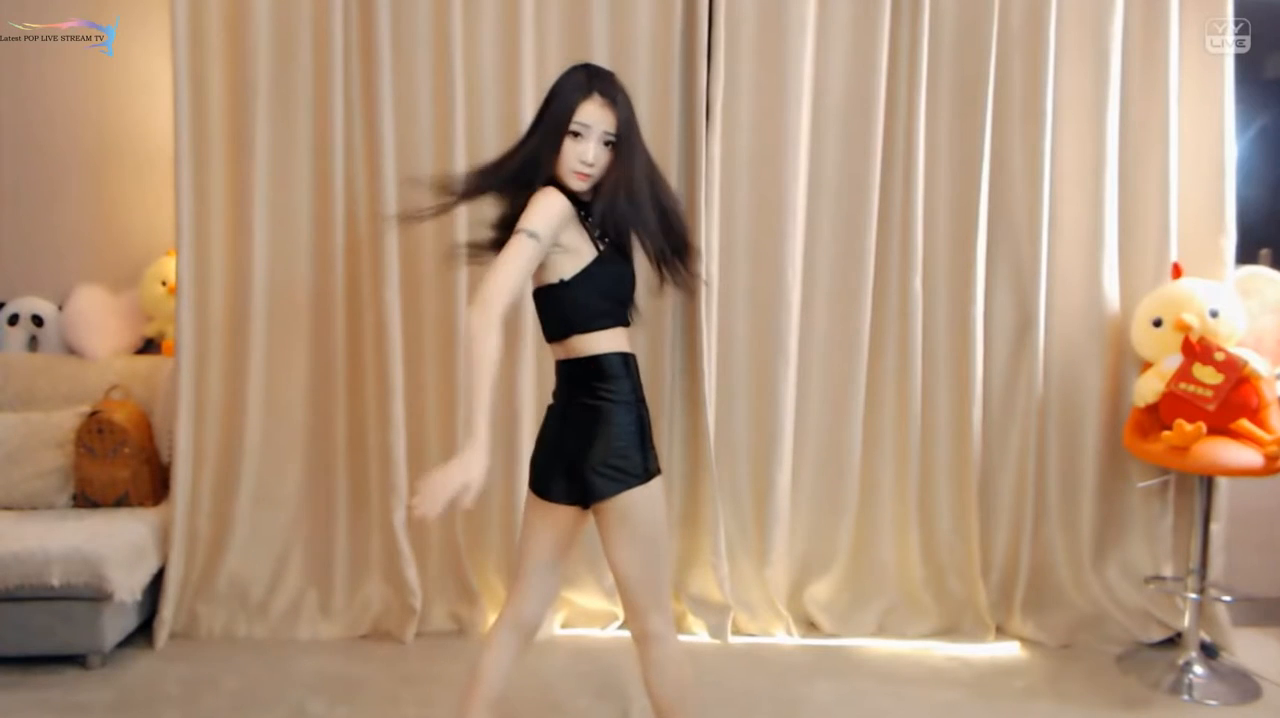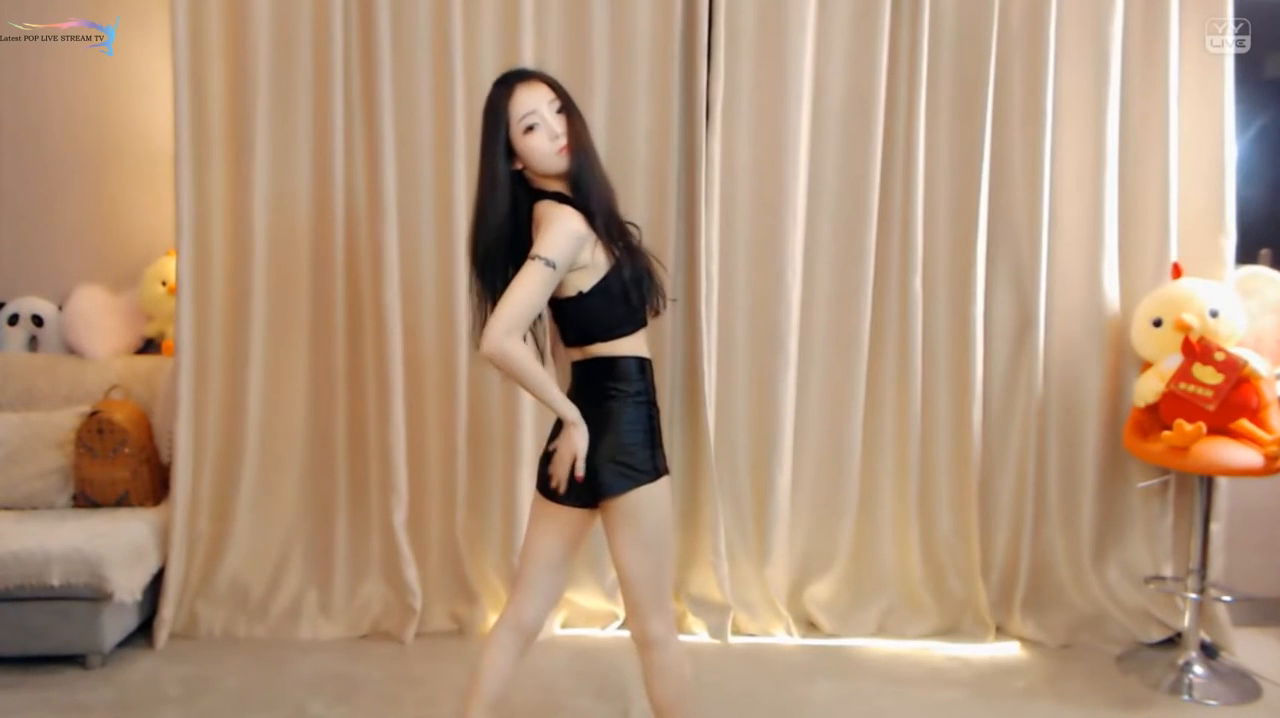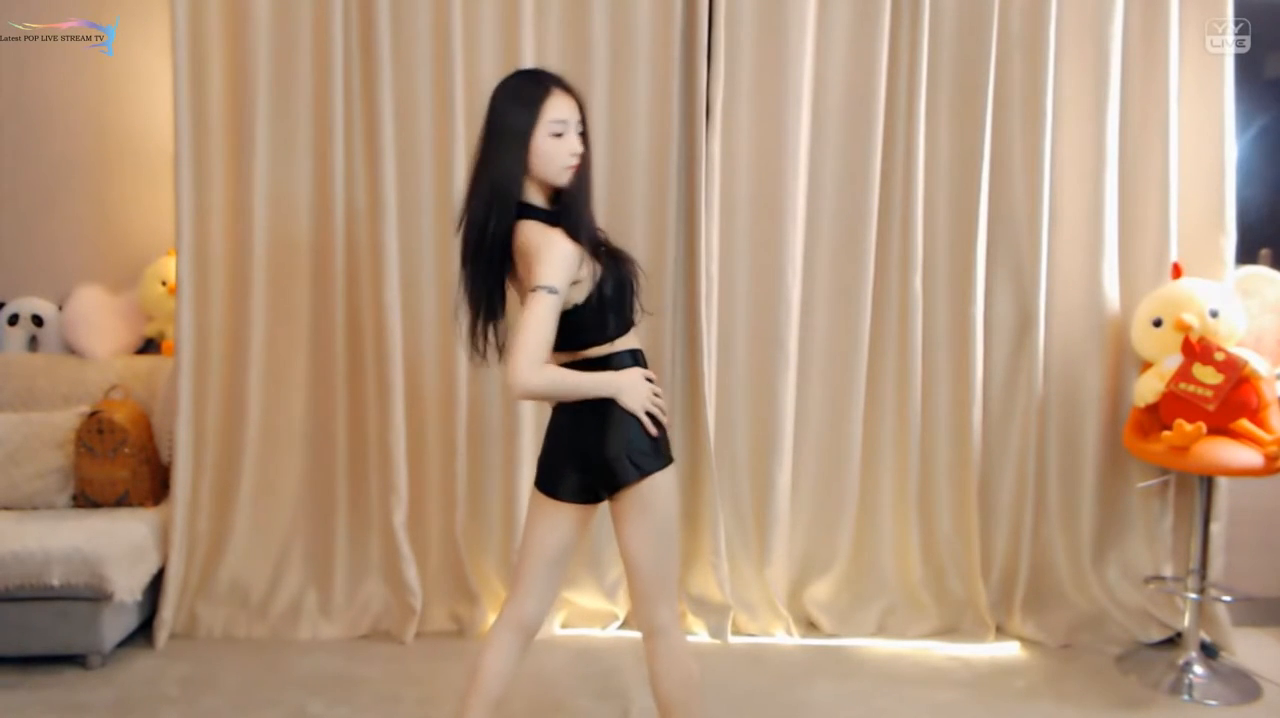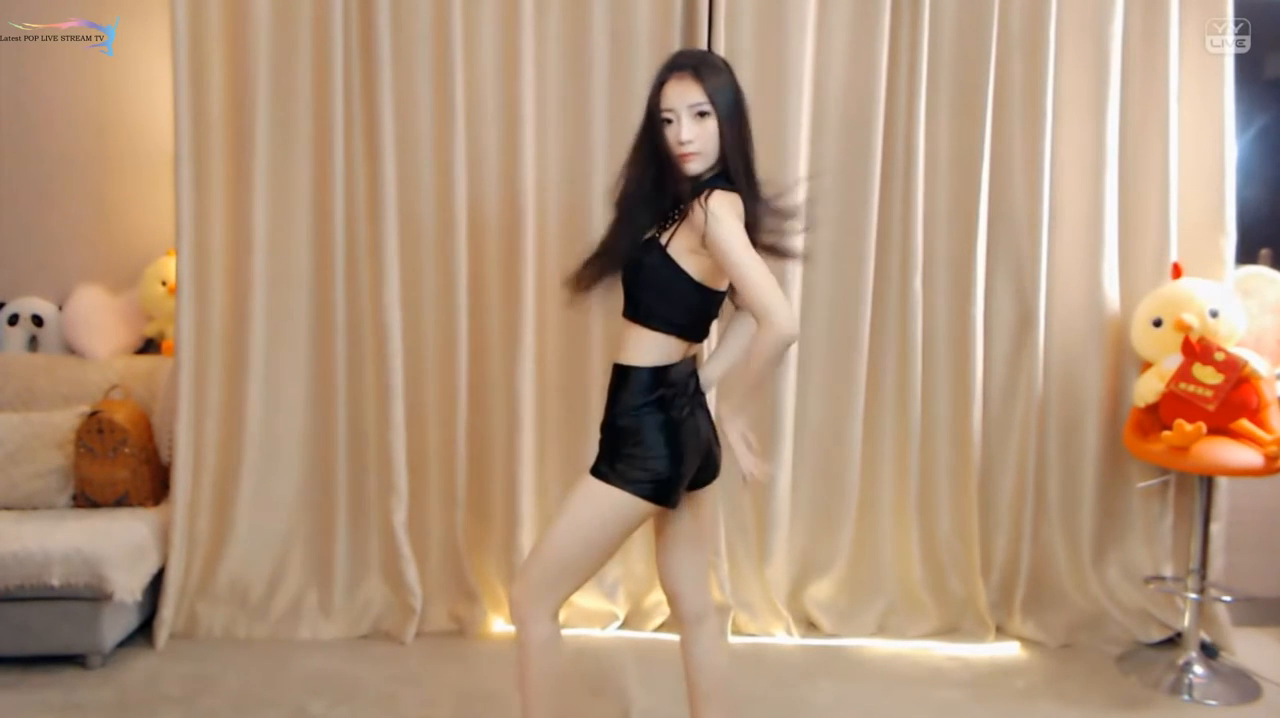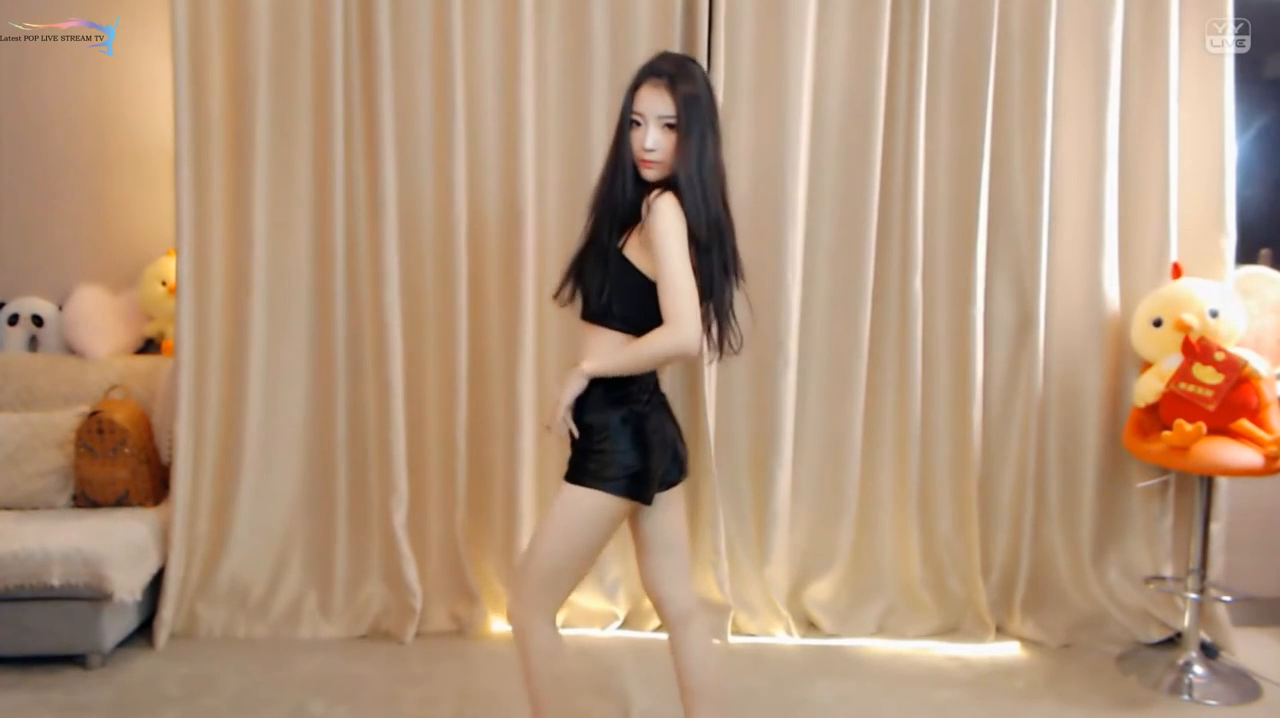
dt=1s
person 1, frame 1
left shoulder: (582, 213)
right shoulder: (552, 205)
right elbow: (486, 309)
right wrist: (476, 446)
left hip: (573, 419)
right hip: (607, 418)
left knee: (521, 611)
right knee: (654, 623)
person 1, frame 2
left shoulder: (556, 215)
right shoulder: (566, 223)
right elbow: (499, 340)
right wrist: (573, 416)
left hip: (590, 421)
right hip: (619, 423)
left knee: (524, 611)
right knee: (654, 626)
person 1, frame 3
left shoulder: (515, 231)
right shoulder: (557, 247)
right elbow: (525, 377)
right wrist: (614, 382)
left hip: (568, 434)
right hip: (622, 426)
left knee: (521, 610)
right knee: (660, 617)
person 1, frame 4
left shoulder: (715, 208)
right shoulder: (692, 205)
left elbow: (781, 323)
right elbow: (750, 314)
left wrist: (735, 415)
right wrist: (701, 379)
left hip: (647, 429)
right hip: (680, 422)
left knee: (530, 598)
right knee: (693, 604)
person 1, frame 5
left shoulder: (662, 208)
right shoulder: (651, 208)
left elbow: (686, 335)
right elbow: (704, 322)
left wrist: (587, 369)
left hip: (618, 432)
right hip: (643, 426)
left knee: (529, 607)
right knee: (678, 603)
